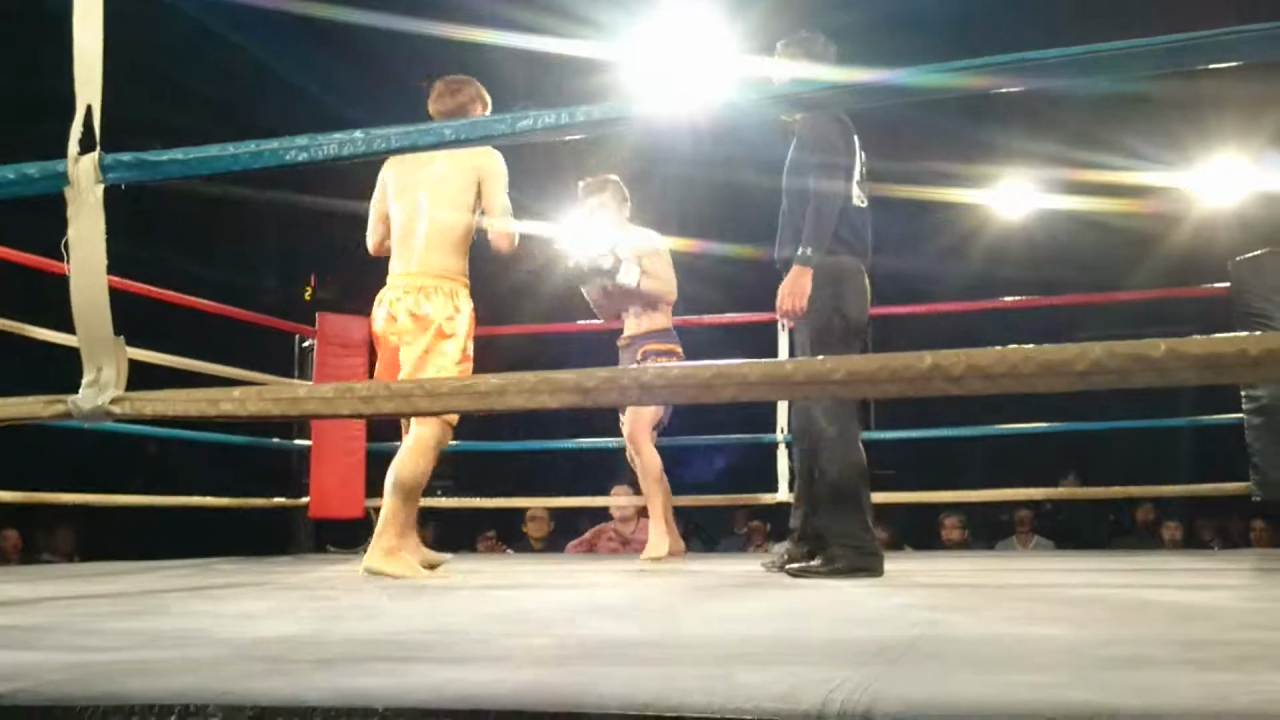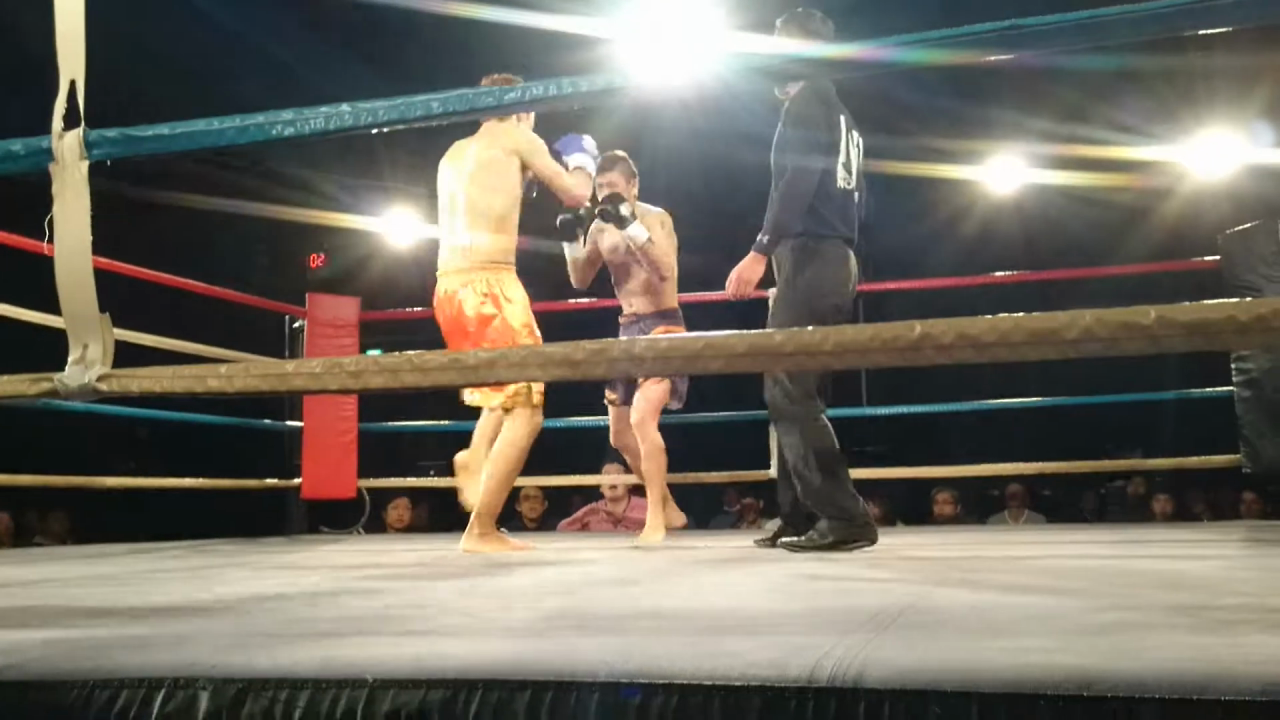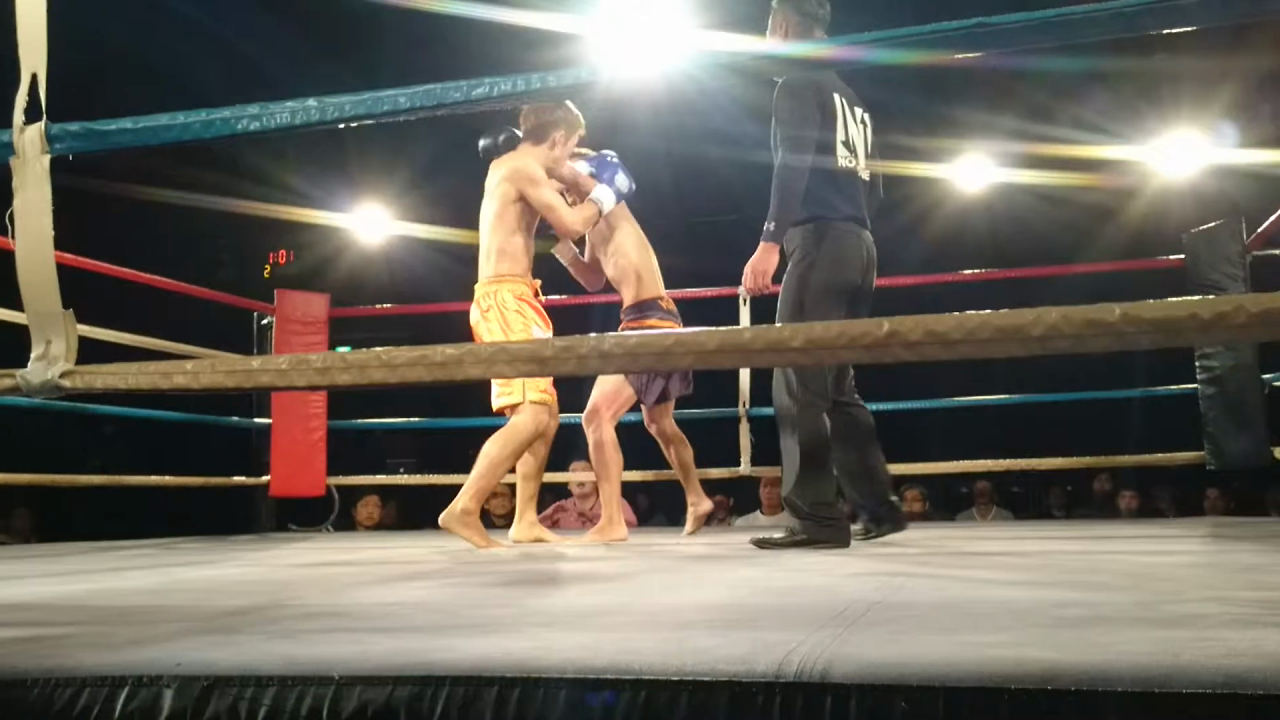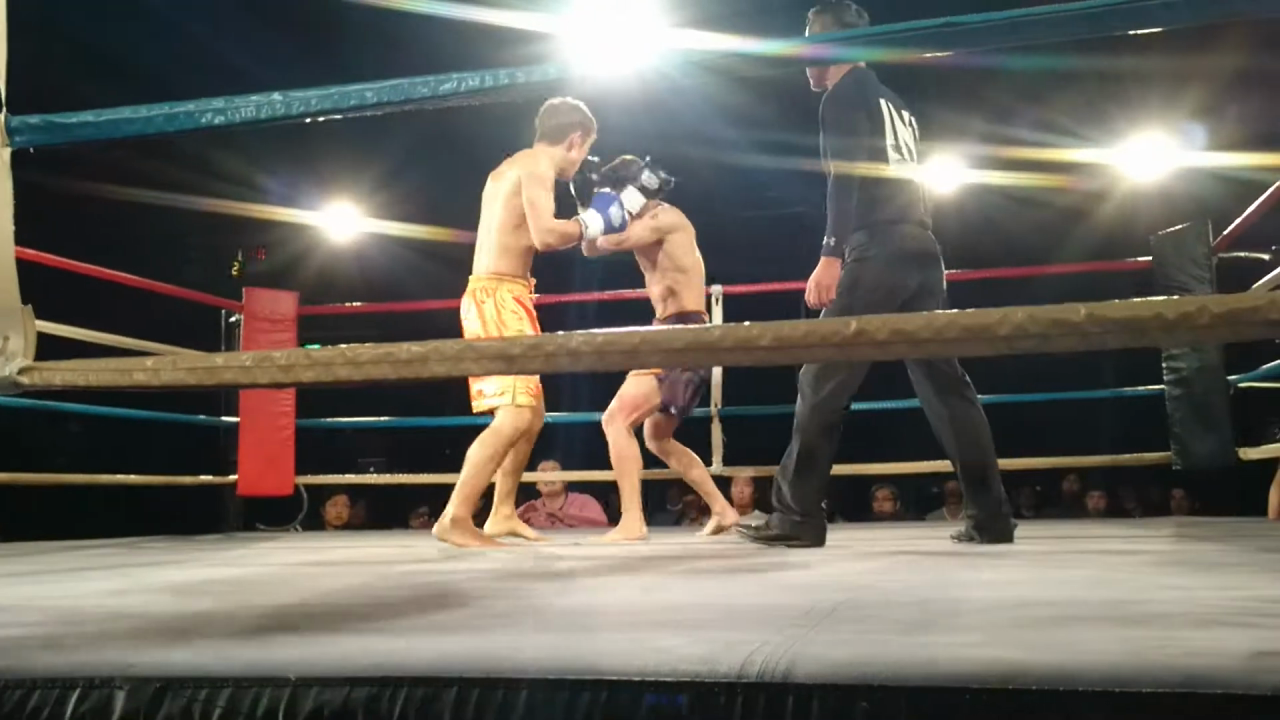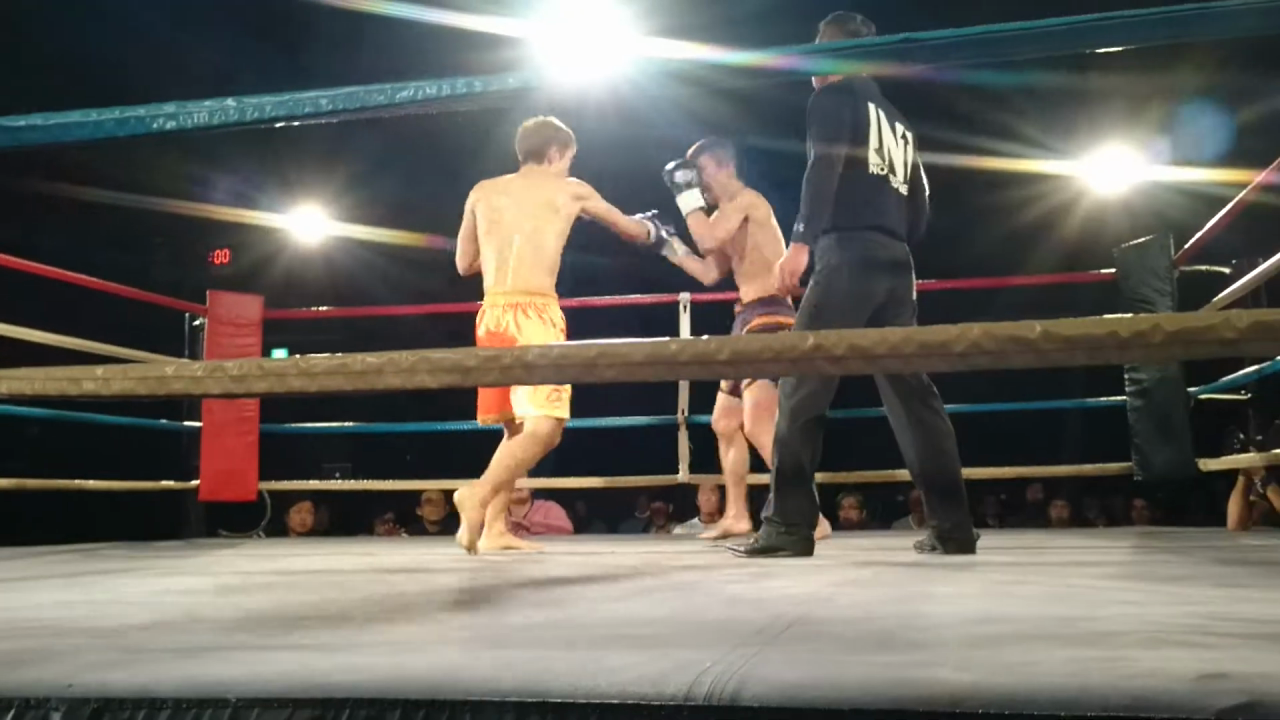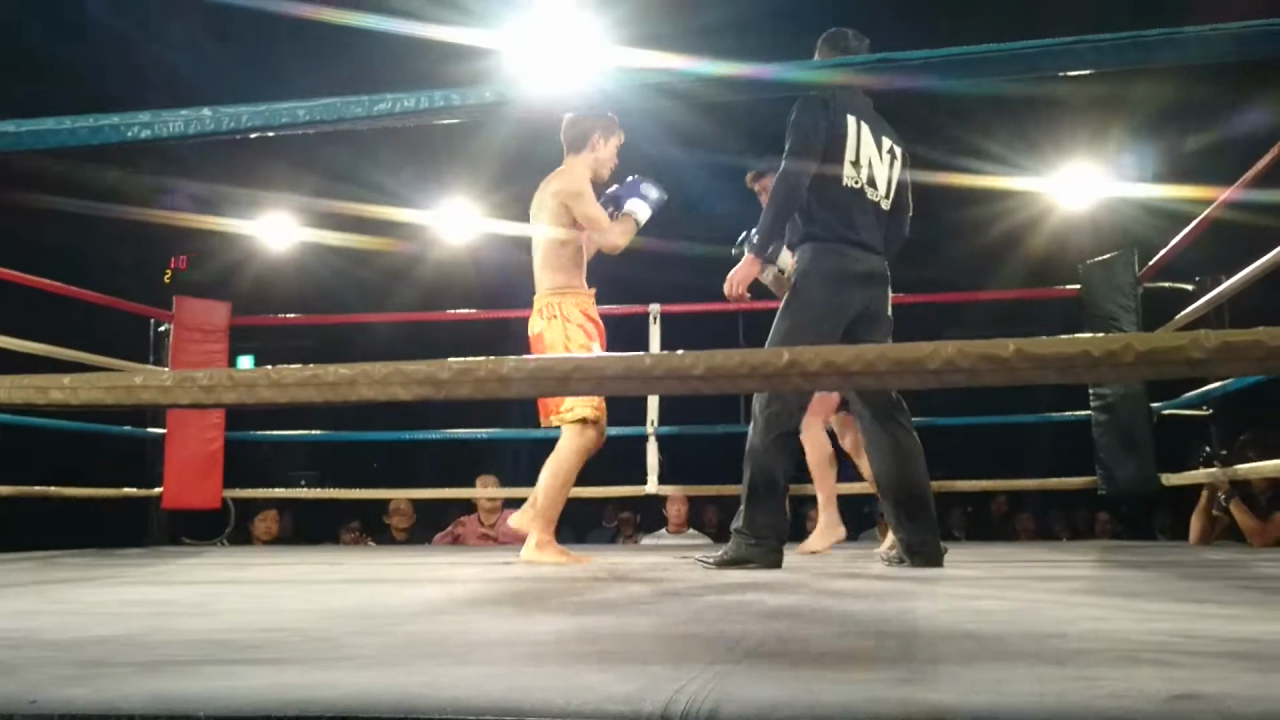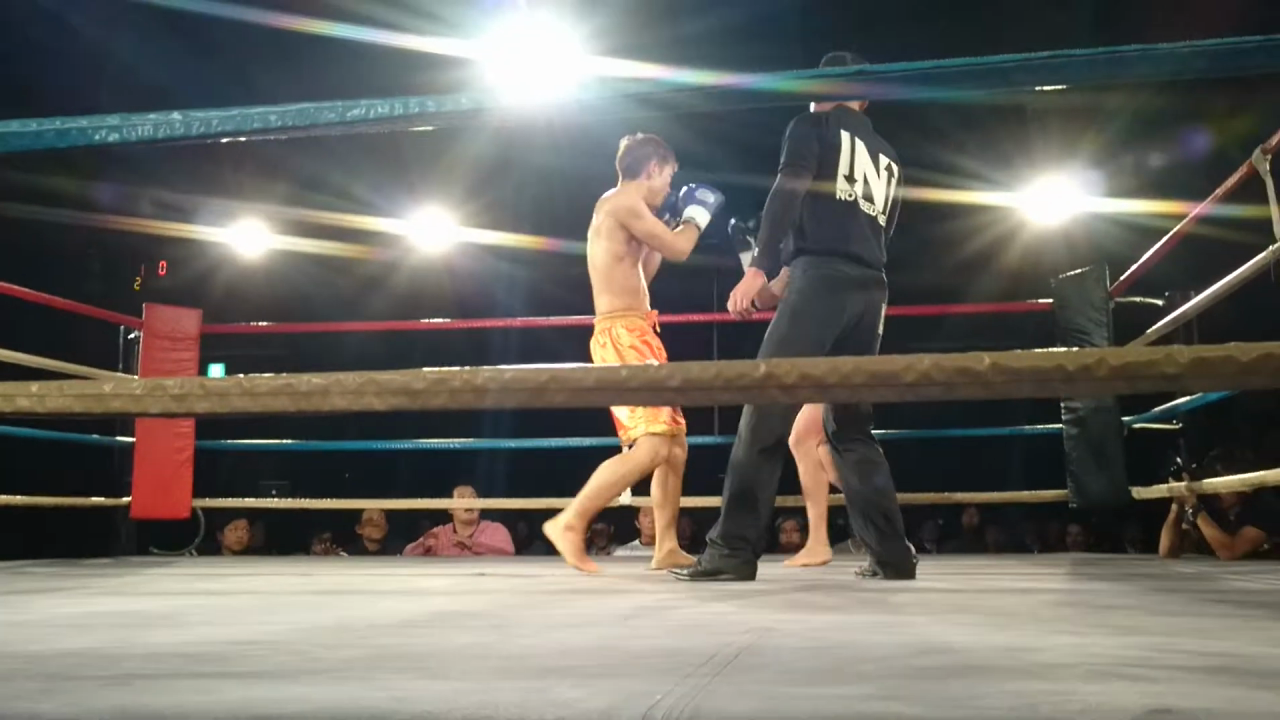
dt=0.4s
person 1, frame 1
left shoulder: (819, 123)
right shoulder: (831, 130)
left elbow: (825, 196)
left wrist: (801, 266)
left hip: (828, 277)
right hip: (834, 281)
left knee: (827, 413)
right knee: (812, 415)
left ankle: (853, 546)
right ankle: (811, 539)
person 1, frame 2
left shoulder: (807, 103)
right shoulder: (839, 114)
left elbow: (798, 182)
left wrist: (758, 252)
left hip: (809, 256)
right hip: (834, 260)
left knee: (788, 390)
right knee: (796, 390)
left ankle: (842, 514)
right ankle: (799, 516)
person 1, frame 3
left shoulder: (798, 86)
right shoulder: (849, 98)
left elbow: (794, 167)
left wrist: (769, 242)
left hip: (819, 242)
right hip: (857, 244)
left knee: (799, 385)
right knee: (834, 385)
left ankle: (816, 518)
right ankle: (877, 503)
person 1, frame 4
left shoulder: (844, 97)
right shoulder: (892, 102)
left elbow: (848, 179)
left wrist: (830, 256)
left hip: (879, 248)
right hip: (920, 249)
left knee: (824, 379)
right knee: (944, 383)
left ankle: (798, 515)
right ankle: (989, 514)
person 1, frame 5
left shoulder: (833, 98)
right shoulder: (896, 119)
left elbow: (824, 168)
right elbow: (918, 205)
left wrist: (800, 242)
left hip: (849, 254)
right hip: (896, 261)
left knee: (801, 388)
right knee: (911, 392)
left ankle: (788, 526)
right ankle: (951, 526)
person 1, frame 6
left shoulder: (816, 107)
right shoulder: (889, 136)
left elbow: (793, 179)
right elbow: (900, 225)
left wrist: (755, 252)
left hip: (824, 266)
right hip: (874, 275)
left knee: (776, 399)
right knee: (881, 407)
left ankle: (758, 538)
right ankle: (920, 540)
person 1, frame 7
left shoulder: (812, 126)
right shoulder: (888, 156)
left elbow: (788, 193)
left wrist: (759, 268)
left hip: (820, 278)
right hip: (869, 290)
left knee: (768, 410)
right knee: (851, 423)
left ankle: (734, 549)
right ankle: (890, 551)
person 2, frame 1
left shoulder: (396, 165)
right shoulder: (483, 158)
left elbow: (376, 243)
right elbow: (502, 239)
right wrist: (511, 232)
left hip: (394, 297)
right hip: (442, 299)
left knee: (419, 426)
right knee: (431, 428)
left ankle: (405, 539)
right ankle: (386, 546)
person 2, frame 2
left shoulder: (452, 157)
right shoulder: (520, 139)
right elbow: (576, 195)
right wrist: (581, 159)
left hip: (450, 289)
right hip: (493, 287)
left knee: (506, 401)
right knee: (525, 413)
left ankle: (477, 458)
right ankle: (481, 530)
person 2, frame 3
left shoulder: (506, 163)
right shoulder: (522, 169)
right elbow: (572, 226)
right wrist: (607, 192)
left hip: (510, 301)
right hip: (506, 300)
left knee: (546, 416)
right knee: (532, 416)
left ankle: (526, 521)
right ankle: (463, 510)
person 2, frame 4
left shoulder: (507, 169)
right shoulder: (537, 165)
right elbow: (543, 237)
right wrist: (594, 221)
left hip: (503, 298)
right hip: (498, 298)
left knee: (531, 414)
right knee: (515, 416)
left ankle: (503, 513)
right ankle: (455, 520)
person 2, frame 5
left shoulder: (483, 193)
right shoulder: (570, 190)
left elbow: (465, 263)
right elbow: (628, 228)
right wrist: (660, 236)
left hip: (492, 315)
right hip: (535, 314)
left knee: (517, 426)
right knee: (543, 429)
left ankle: (494, 529)
right ankle: (478, 495)
person 2, frame 6
left shoulder: (554, 187)
right shoulder: (571, 182)
right elbow: (611, 241)
left wrist: (611, 210)
right wrist: (639, 207)
left hip: (558, 315)
right hip: (565, 315)
left knee: (590, 430)
right knee: (580, 435)
left ankle: (533, 514)
right ankle: (540, 541)
person 2, frame 7
left shoulder: (617, 210)
right shoulder: (621, 203)
right elbow: (677, 249)
left wrist: (671, 219)
right wrist: (699, 211)
left hip: (636, 339)
right hip: (623, 336)
left knee: (674, 449)
right knee: (652, 448)
left ankle: (667, 547)
right ankle: (570, 522)
person 3, frame 1
left shoulder: (647, 240)
right shoulder: (602, 250)
left elbow: (669, 292)
left wrist: (620, 272)
right wrist: (590, 280)
left hip: (658, 347)
right hip: (629, 349)
left knee: (636, 432)
right knee: (638, 451)
left ankle: (658, 534)
right ankle: (671, 537)
person 3, frame 2
left shoulder: (655, 217)
right shoulder: (599, 228)
left elbow: (665, 269)
right elbow: (579, 280)
left wrist: (629, 225)
right wrist: (571, 241)
left hip: (663, 329)
right hip: (629, 331)
left knee: (642, 421)
right knee: (621, 436)
left ankle: (656, 523)
right ankle: (668, 509)
person 3, frame 3
right shoulder: (593, 226)
right elbow: (593, 281)
right wrist: (559, 243)
left hip: (647, 322)
right hip: (658, 321)
left knee: (597, 417)
right knee: (659, 424)
left ankle: (611, 522)
right ankle: (696, 499)
person 3, frame 4
left shoulder: (666, 218)
right shoulder: (642, 223)
left elbow: (610, 242)
right elbow: (592, 248)
left wrist: (638, 194)
left knee: (615, 420)
right knee: (658, 439)
left ankle: (632, 519)
right ankle: (722, 511)
person 3, frame 5
left shoulder: (744, 199)
right shoulder: (731, 212)
left elbow: (706, 239)
right elbow: (710, 274)
left wrist: (686, 193)
left hip: (770, 318)
right hip: (751, 321)
left knee: (758, 424)
right knee: (724, 422)
right ankle: (737, 515)
person 3, frame 6
right shoulder: (790, 231)
right elbow: (783, 290)
left wrist: (783, 253)
right wrist: (762, 260)
left knee: (808, 419)
right knee: (851, 438)
left ankle: (828, 520)
person 3, frame 7
right shoulder: (792, 262)
right elbow: (763, 300)
right wrist: (746, 250)
left knee: (801, 439)
right knee: (830, 463)
left ankle: (818, 542)
